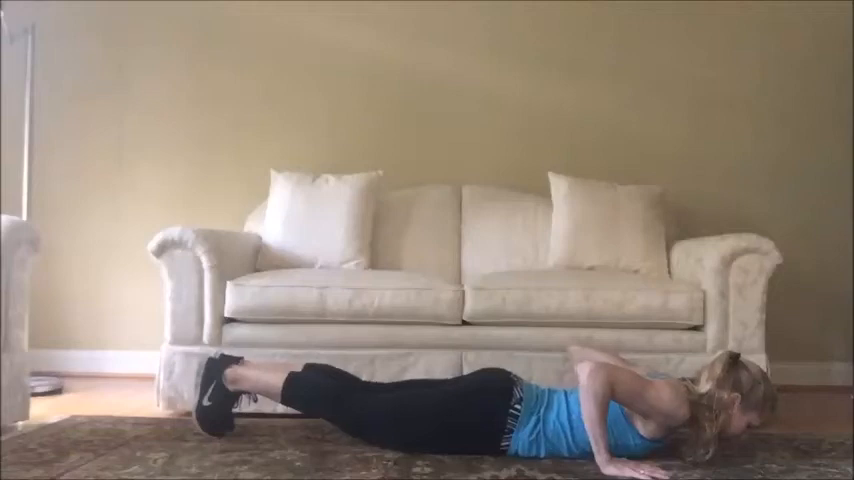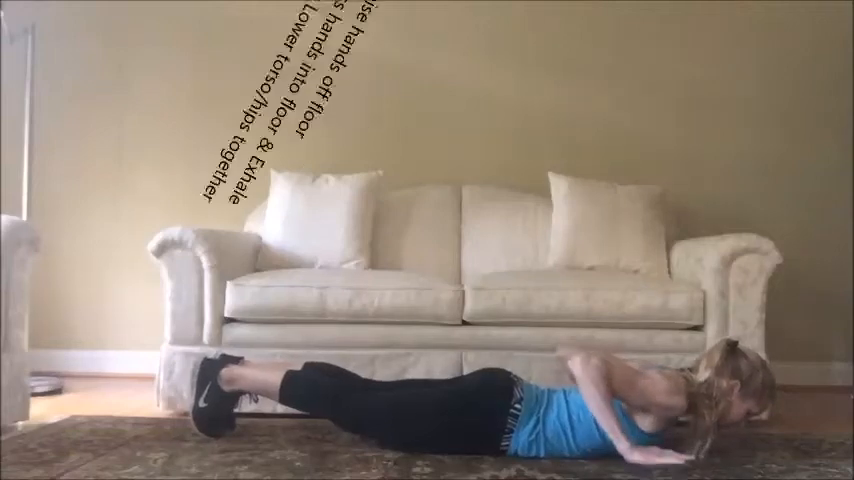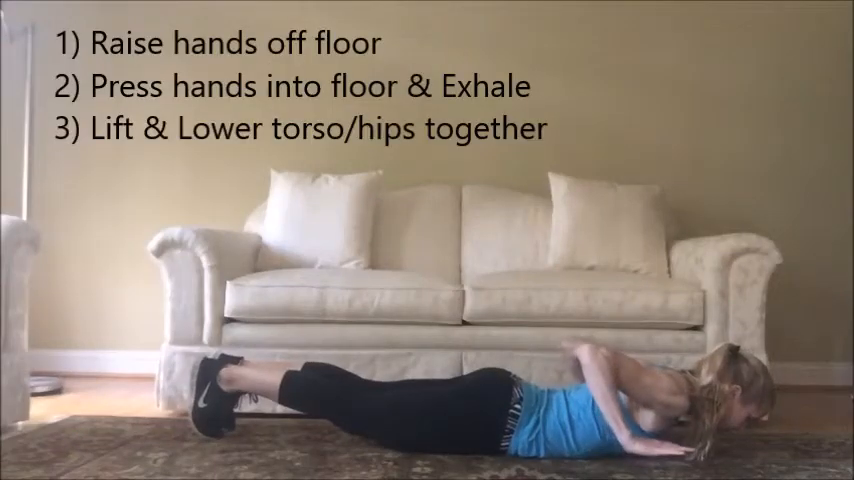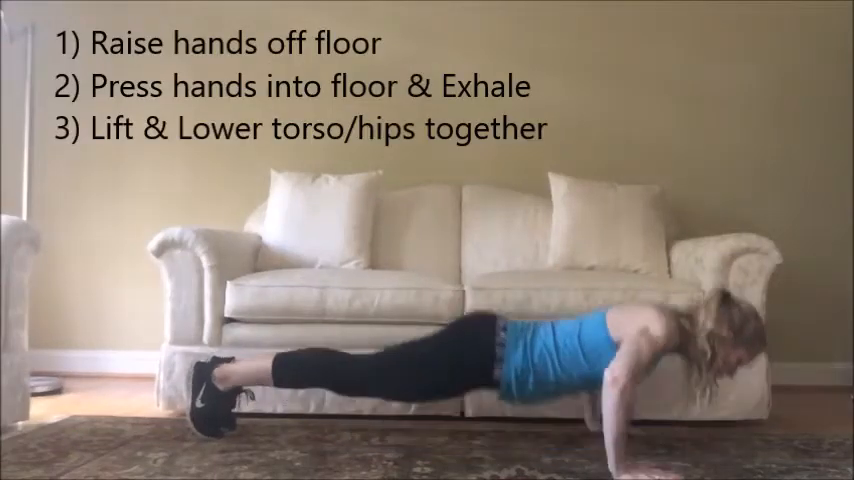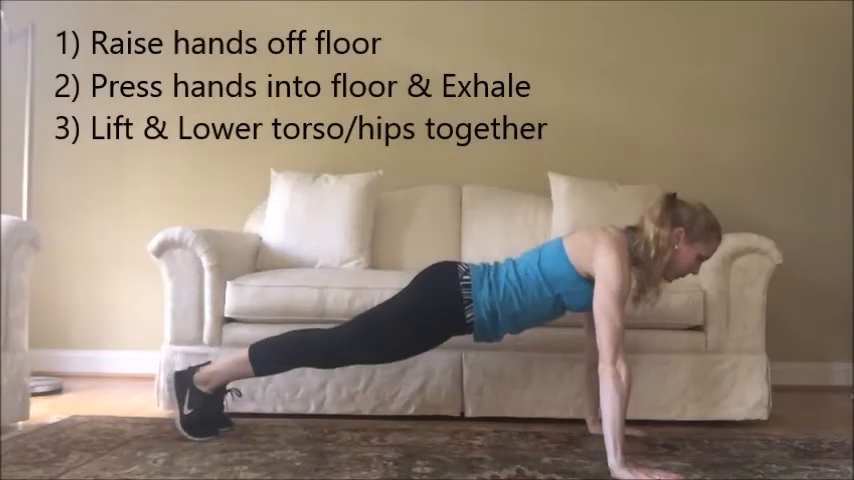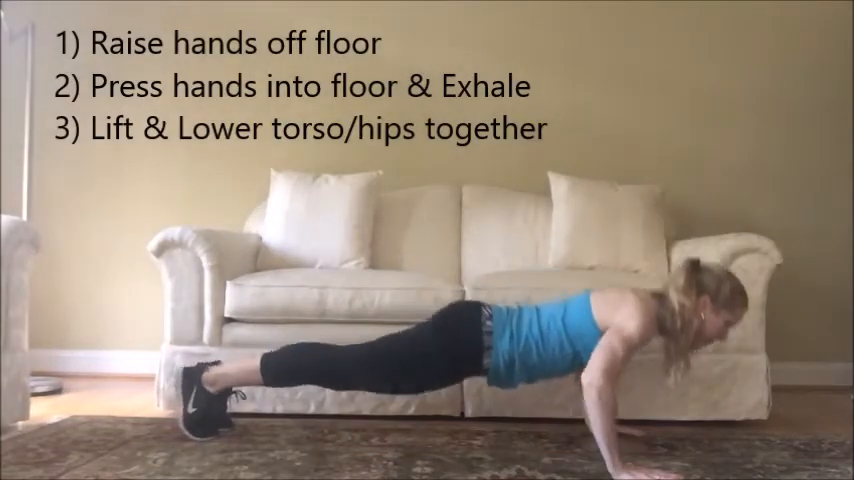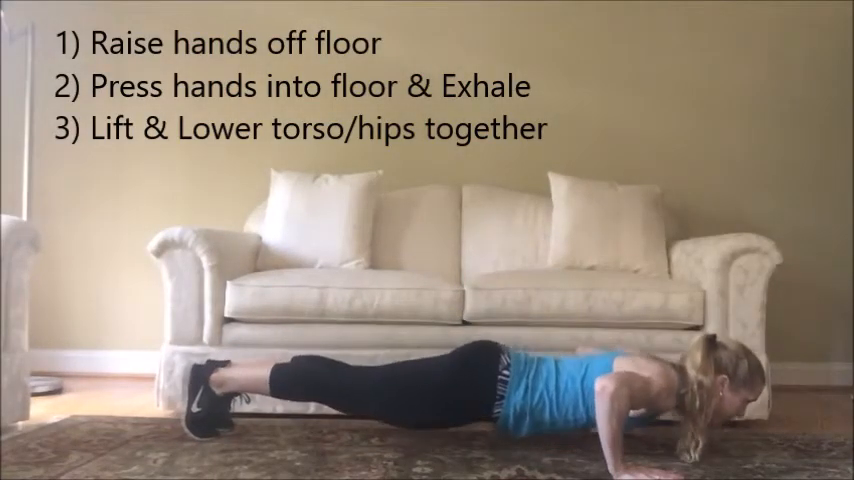
dt=0.7s
person 1, frame 1
left shoulder: (659, 386)
right shoulder: (672, 404)
left elbow: (579, 351)
right elbow: (592, 371)
left hip: (504, 402)
right hip: (496, 416)
left knee: (362, 394)
right knee: (355, 409)
left ankle: (237, 370)
right ankle: (233, 375)
person 1, frame 2
left shoulder: (664, 382)
right shoulder: (671, 396)
left elbow: (572, 356)
right elbow: (585, 363)
right wrist: (627, 447)
left hip: (504, 401)
right hip: (496, 415)
left knee: (362, 394)
right knee: (353, 406)
left ankle: (235, 368)
right ankle: (229, 375)
person 1, frame 3
left shoulder: (667, 383)
right shoulder: (672, 395)
left elbow: (575, 348)
right elbow: (593, 353)
right wrist: (628, 437)
left hip: (505, 401)
right hip: (498, 415)
left knee: (363, 396)
right knee: (354, 407)
left ankle: (234, 369)
right ankle: (228, 376)
person 1, frame 4
left shoulder: (659, 320)
right shoulder: (664, 327)
right elbow: (615, 382)
left wrist: (596, 420)
left hip: (495, 346)
right hip: (487, 353)
left knee: (358, 371)
right knee: (355, 374)
left ankle: (226, 370)
right ankle: (221, 379)
person 1, frame 5
left shoulder: (618, 249)
right shoulder: (614, 256)
left elbow: (596, 348)
right elbow: (612, 364)
left wrist: (597, 419)
left hip: (462, 295)
right hip: (455, 299)
left knee: (338, 346)
right knee: (338, 347)
left ankle: (208, 381)
right ankle: (204, 380)
person 1, frame 6
left shoulder: (643, 307)
right shoulder: (641, 315)
left elbow: (589, 367)
right elbow: (594, 381)
left wrist: (604, 422)
left hip: (481, 332)
right hip: (474, 339)
left knee: (346, 366)
right knee: (345, 366)
left ankle: (215, 375)
right ankle: (212, 378)
person 1, frame 7
left shoulder: (659, 371)
right shoulder: (664, 384)
right elbow: (607, 389)
left wrist: (617, 424)
left hip: (495, 373)
right hip: (489, 385)
left knee: (355, 386)
right knee: (354, 390)
left ankle: (223, 375)
right ankle: (219, 380)
